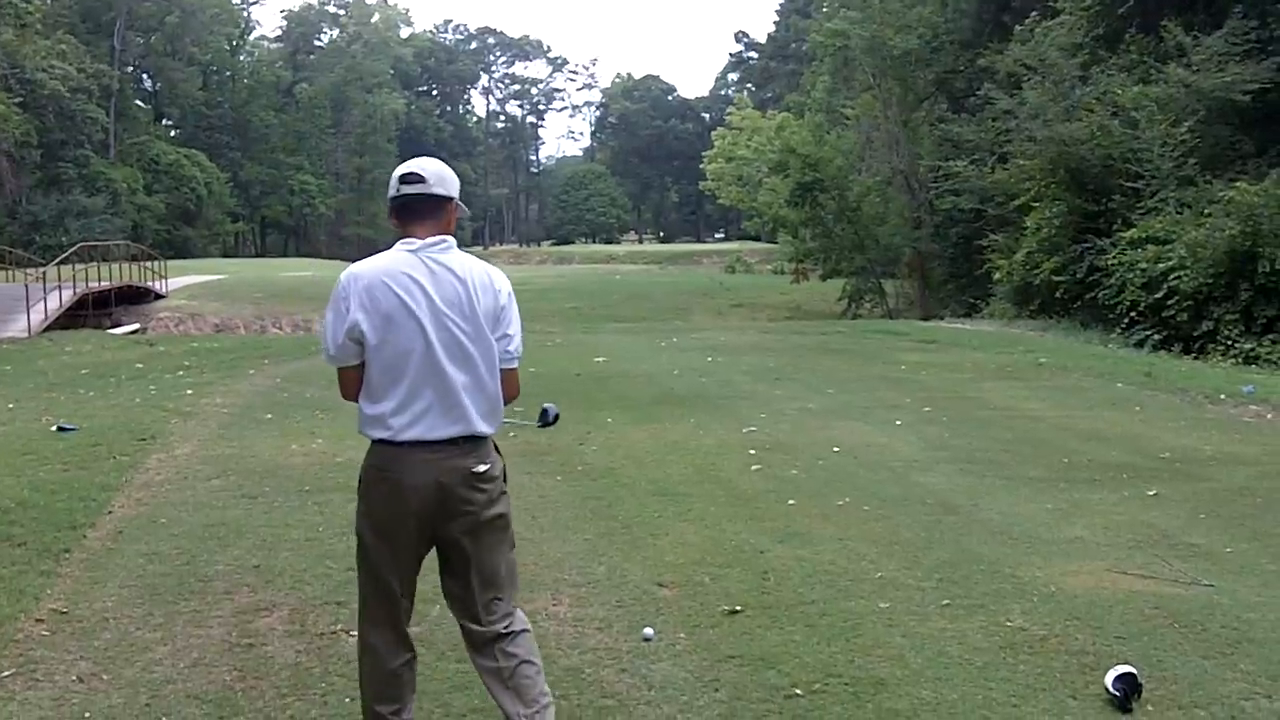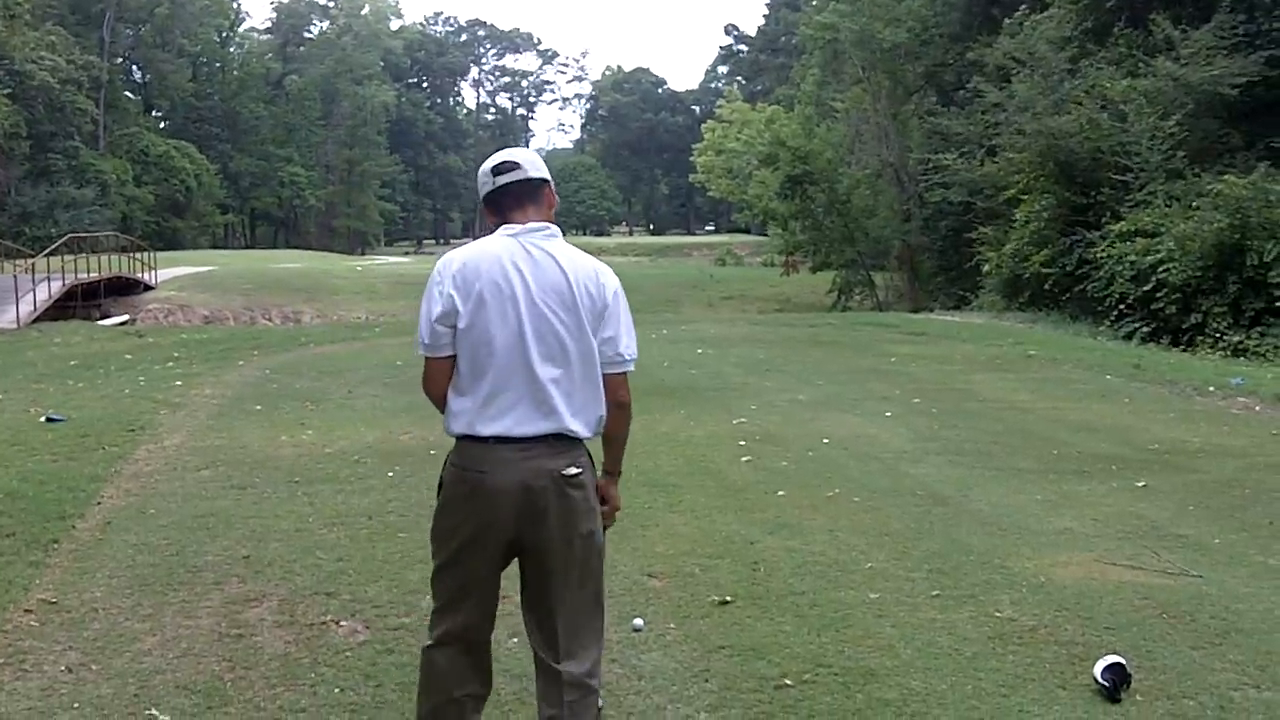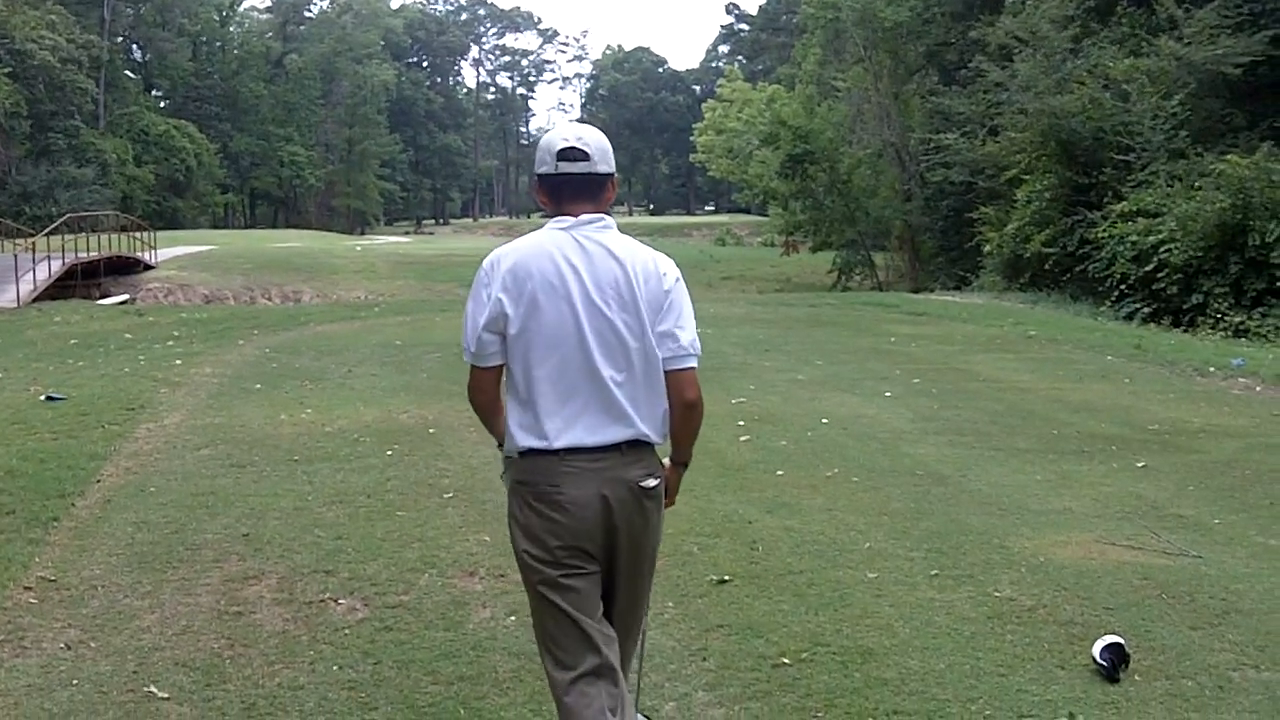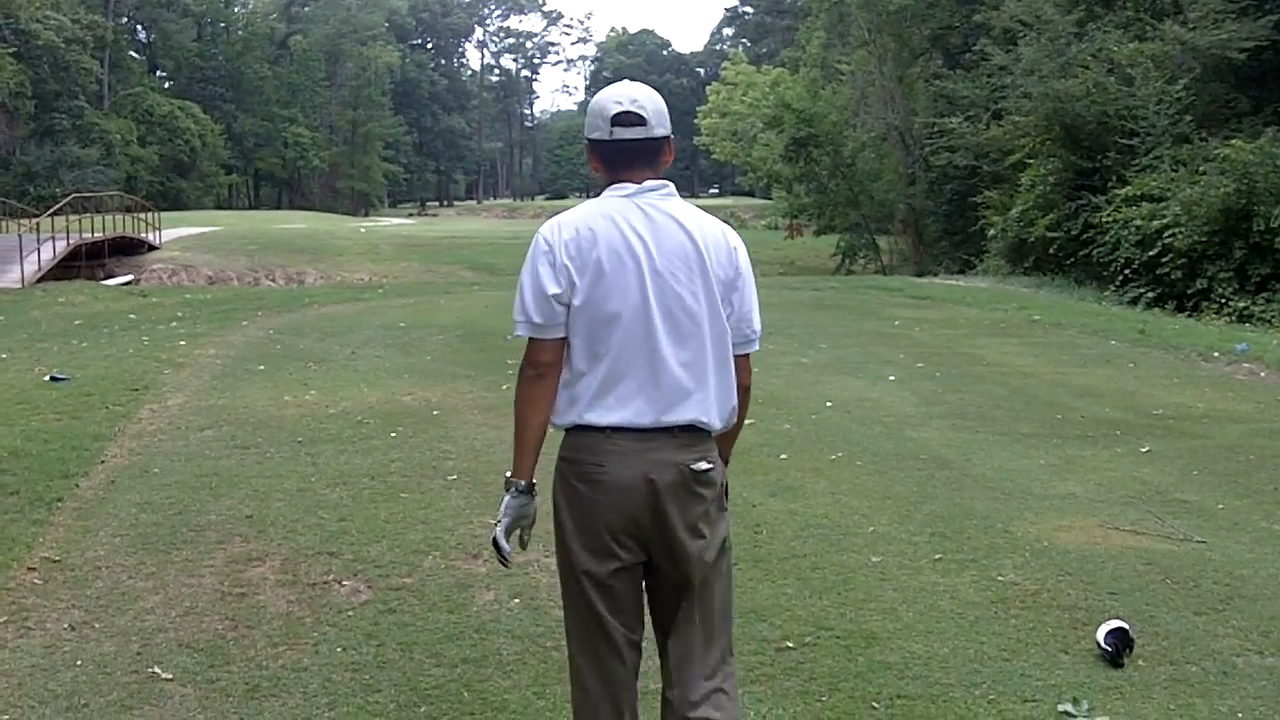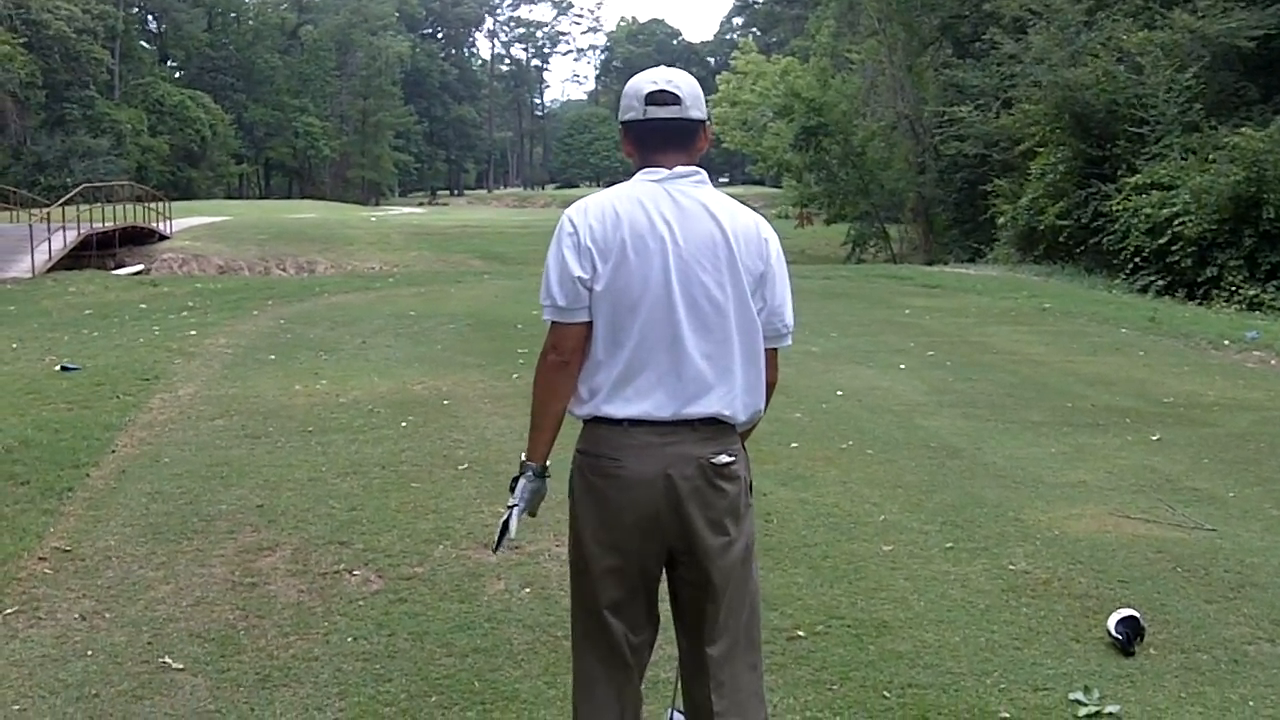
dt=0.4s
person 1, frame 1
left shoulder: (359, 281)
right shoulder: (489, 279)
left elbow: (352, 387)
right elbow: (508, 389)
left hip: (395, 469)
right hip: (473, 467)
left knee: (385, 618)
right knee: (496, 617)
person 1, frame 2
left shoulder: (456, 267)
right shoulder: (594, 275)
left elbow: (436, 383)
right elbow: (618, 396)
right wrist: (610, 475)
left hip: (476, 470)
right hip: (563, 472)
left knee: (457, 632)
right knee: (571, 647)
person 1, frame 3
left shoulder: (506, 265)
right shoulder: (654, 268)
left elbow: (483, 389)
right elbow: (686, 395)
right wrist: (678, 465)
left hip: (548, 483)
right hip: (633, 476)
left knee: (582, 662)
right knee: (612, 646)
person 1, frame 4
left shoulder: (564, 236)
right shoulder: (719, 239)
left elbow: (542, 368)
right elbow: (740, 378)
left wrist: (521, 481)
left hip: (597, 465)
right hip: (690, 464)
left knee: (606, 653)
right knee: (700, 660)
person 1, frame 5
left shoulder: (590, 219)
right shoulder: (751, 229)
left elbow: (563, 354)
right elbow: (767, 365)
left wrist: (534, 464)
left hip: (614, 457)
right hip: (712, 459)
left knee: (609, 656)
right knee: (724, 652)
